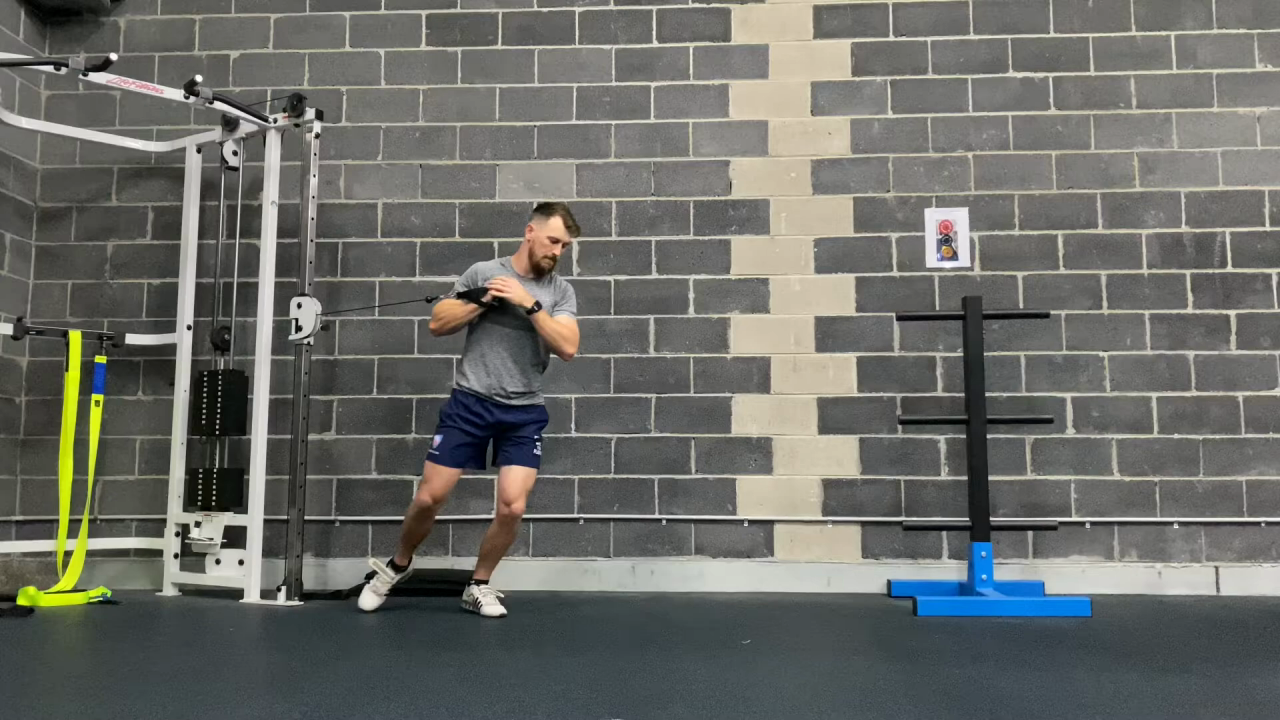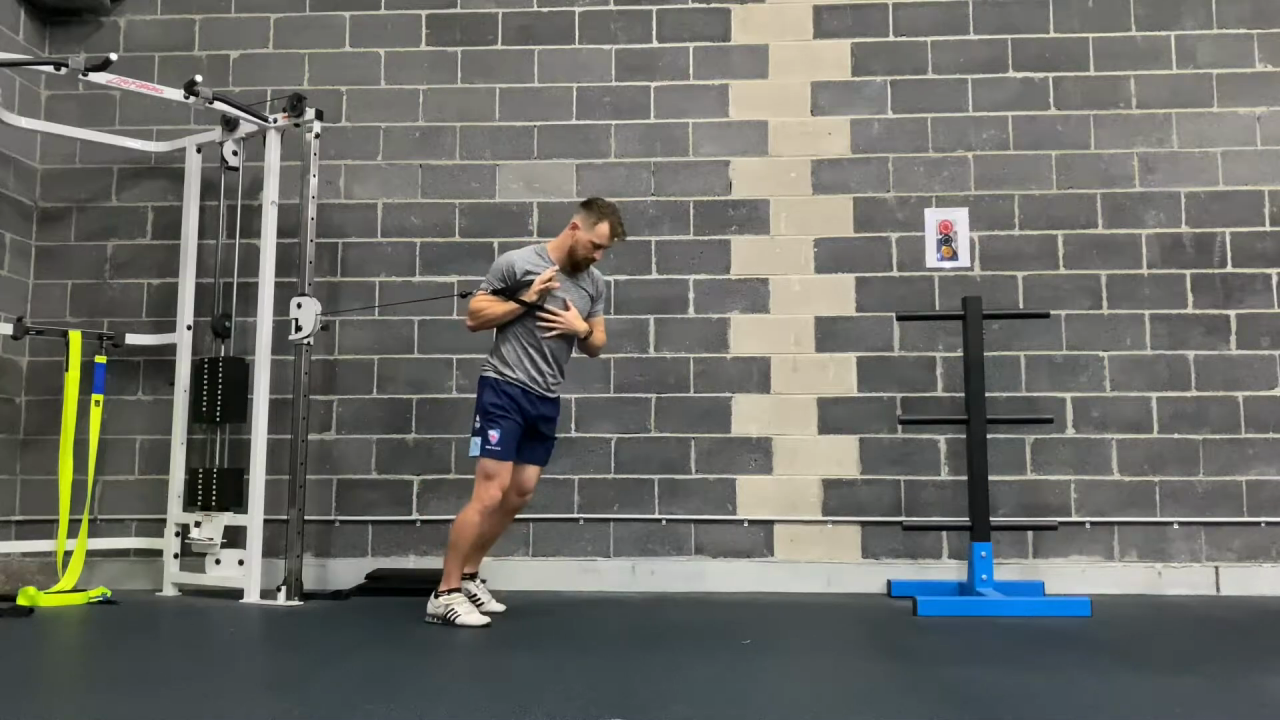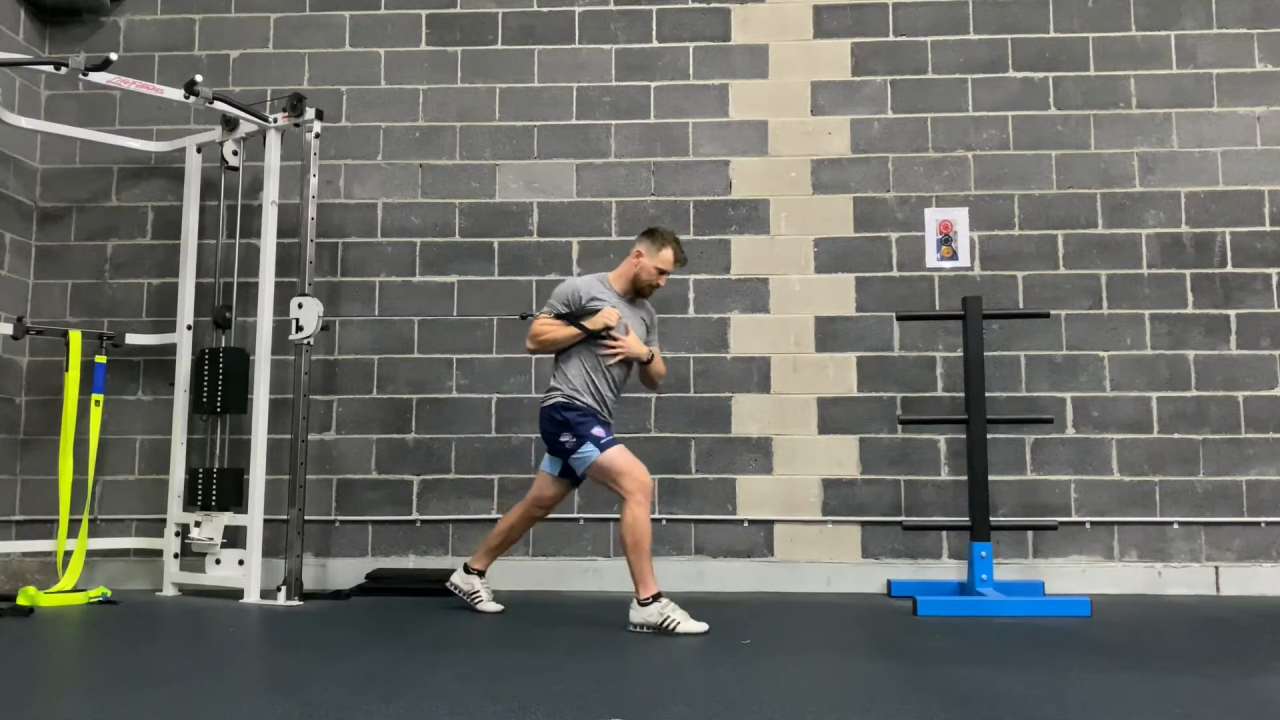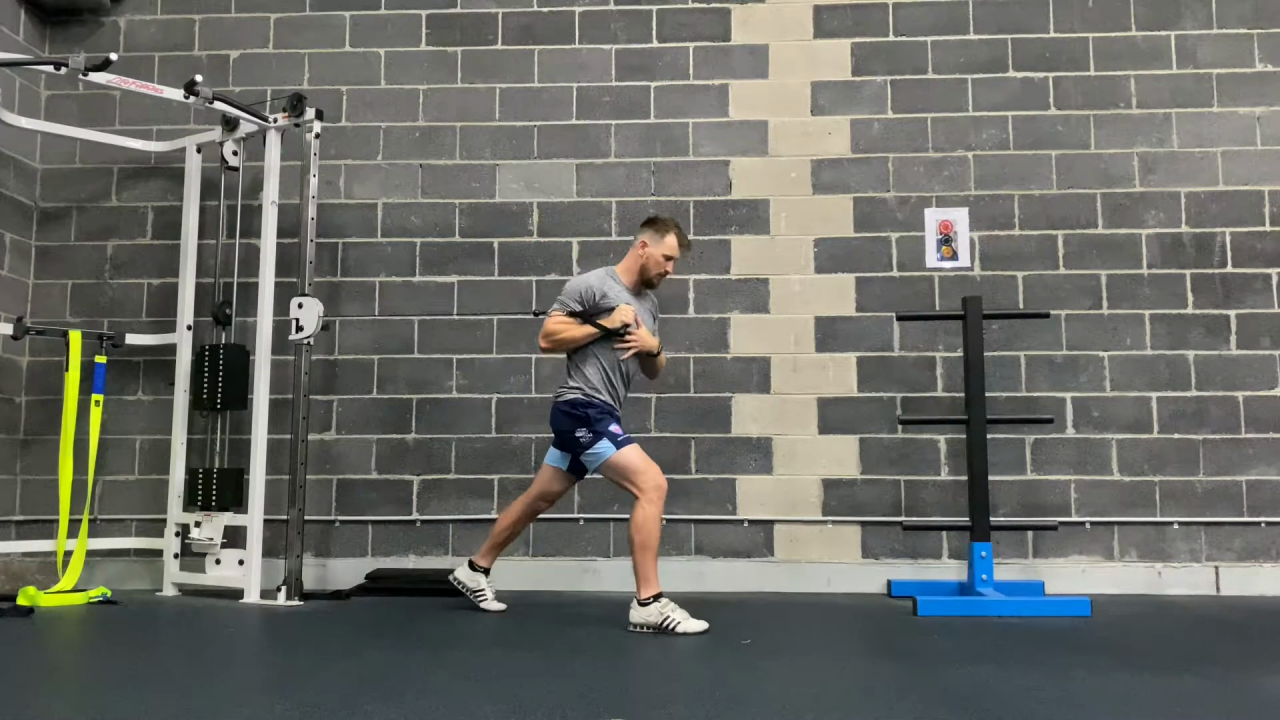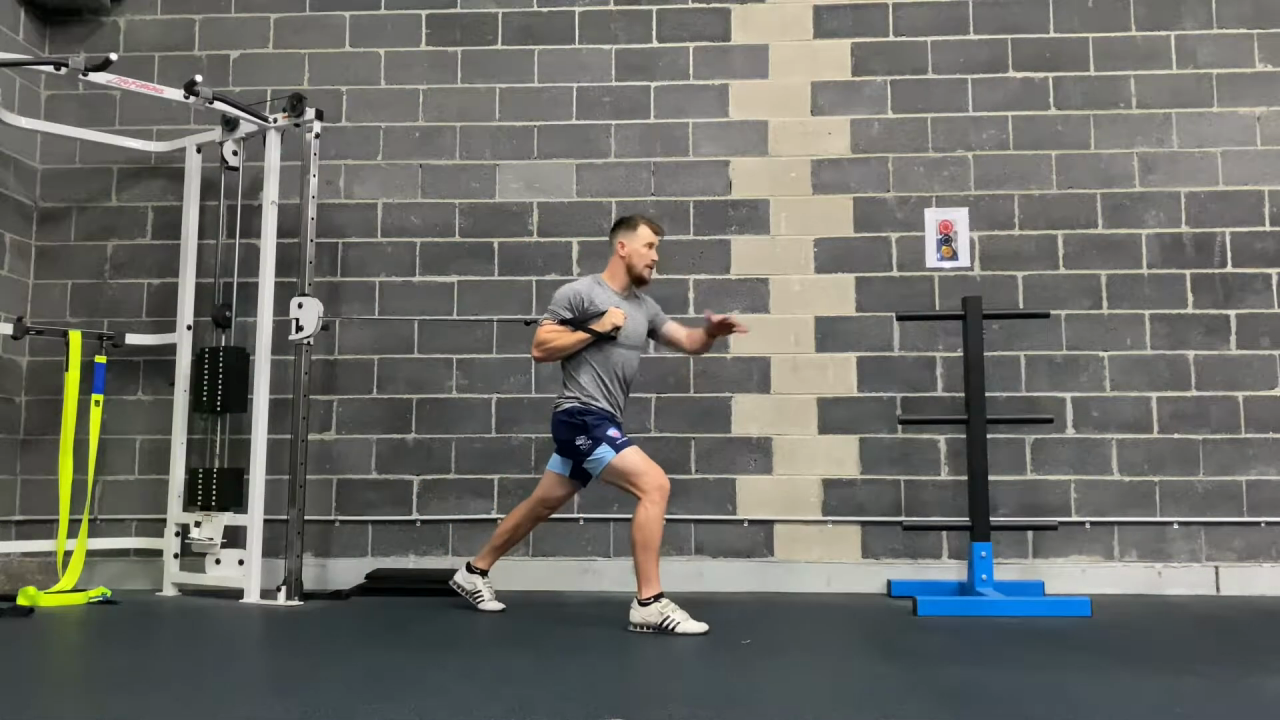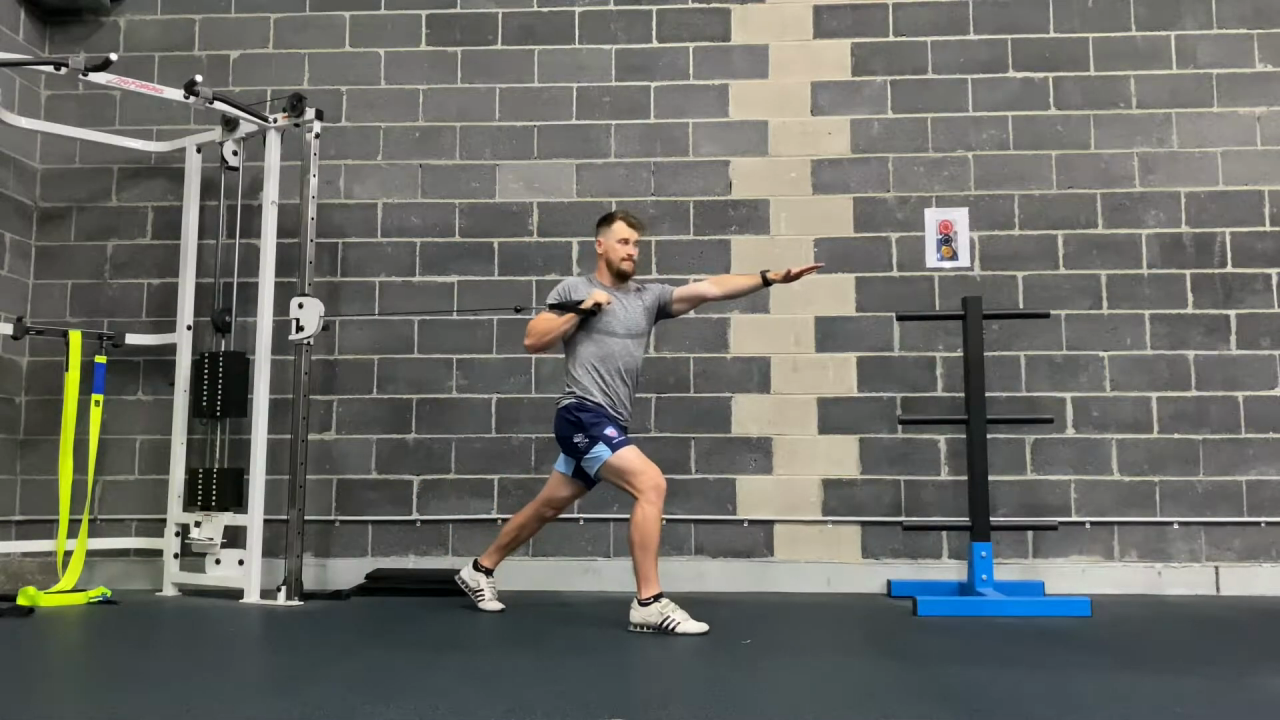
dt=0.7s
person 1, frame 1
left shoulder: (561, 292)
right shoulder: (483, 273)
left elbow: (568, 347)
right elbow: (437, 324)
left wrist: (529, 304)
right wrist: (484, 300)
left hip: (524, 411)
right hip: (470, 401)
left knee: (512, 506)
right knee: (430, 497)
left ankle: (480, 585)
right ankle: (397, 565)
person 1, frame 2
left shoulder: (593, 282)
right shoulder: (516, 263)
left elbow: (596, 346)
right elbow: (474, 318)
left wrist: (582, 328)
right wrist: (527, 299)
left hip: (546, 400)
right hip: (504, 391)
left knee: (519, 495)
right knee: (489, 497)
left ankle: (468, 576)
right ankle: (445, 594)
person 1, frame 3
left shoulder: (645, 312)
right shoulder: (581, 289)
left elbow: (655, 380)
right elbow: (535, 340)
left wrist: (646, 354)
right wrist: (592, 325)
left hip: (590, 417)
right hip: (569, 411)
left knee: (537, 504)
right knee: (639, 485)
left ankle: (471, 573)
right ankle: (648, 604)
person 1, frame 4
left shoulder: (649, 302)
right shoulder: (590, 285)
left elbow: (654, 371)
right elbow: (547, 339)
left wrist: (654, 347)
right wrist: (605, 324)
left hip: (597, 415)
right hip: (583, 409)
left knee: (540, 497)
right knee: (652, 485)
left ankle: (475, 569)
right ankle: (648, 603)
person 1, frame 5
left shoulder: (645, 305)
right shoulder: (579, 293)
left elbow: (689, 342)
right elbow: (539, 348)
left wrist: (714, 328)
right wrist: (597, 327)
left hip: (604, 423)
right hip: (583, 419)
left knee: (543, 504)
right knee: (654, 485)
left ankle: (475, 572)
right ankle: (649, 604)
person 1, frame 6
left shoulder: (649, 296)
right shoulder: (572, 289)
left elbow: (711, 289)
right elbow: (533, 340)
left wrist: (771, 277)
right wrist: (582, 309)
left hip: (608, 423)
right hip: (583, 415)
left knee: (548, 506)
right knee: (651, 484)
left ankle: (480, 570)
right ankle: (649, 603)
